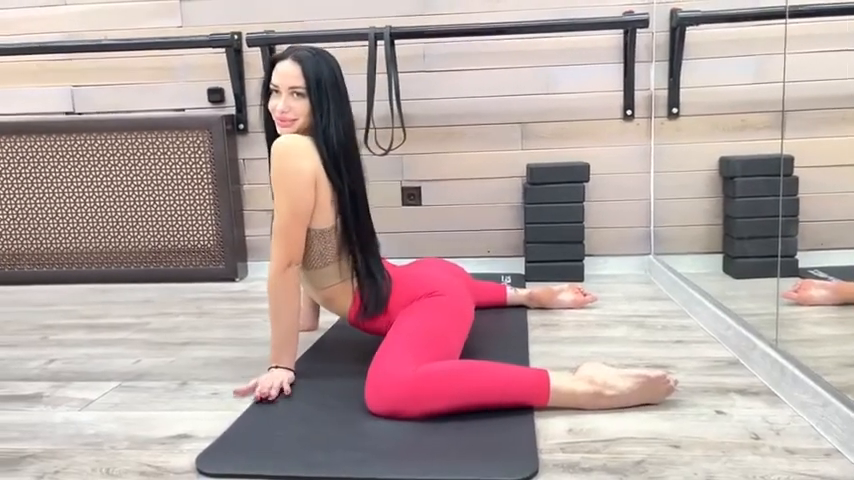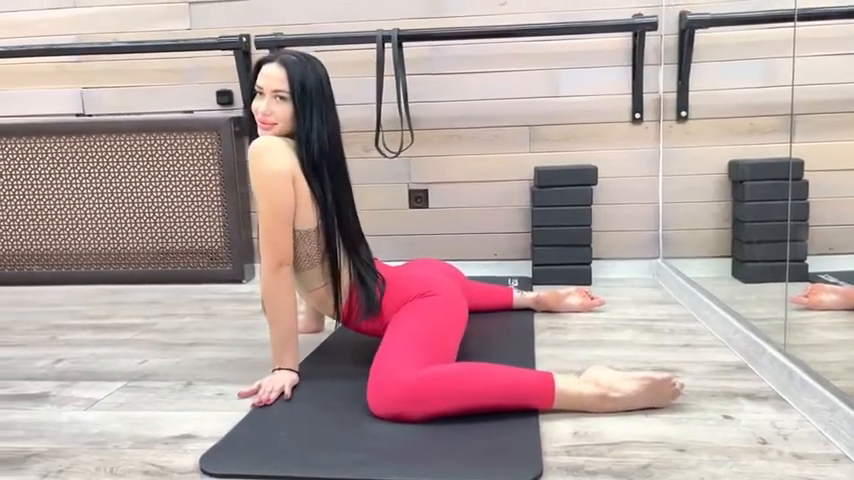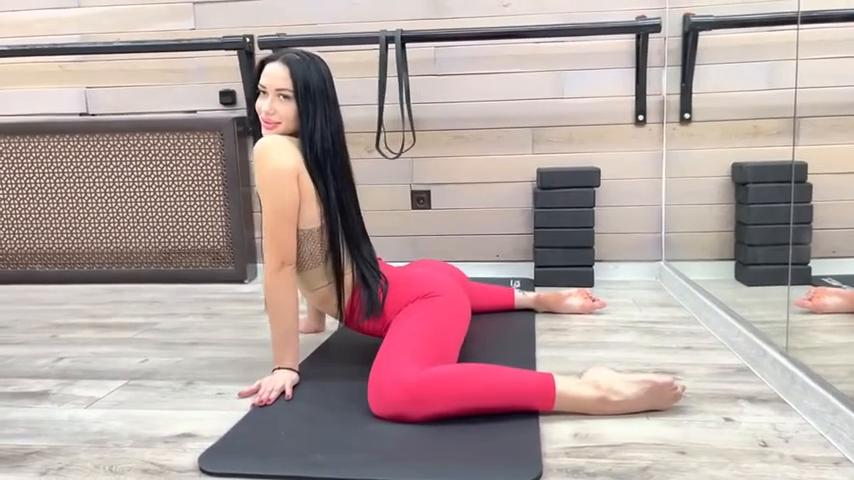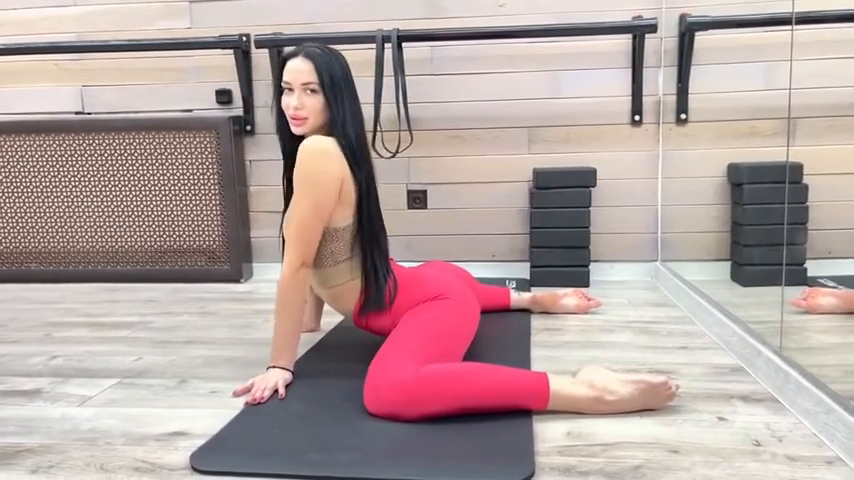
dt=0.5s
person 1, frame 1
left shoulder: (291, 150)
right shoulder: (321, 150)
left elbow: (286, 264)
right elbow: (315, 255)
left wrist: (281, 364)
right wrist: (308, 315)
left hip: (425, 298)
right hip: (417, 282)
left knee: (390, 392)
left ankle: (586, 386)
right ankle: (529, 295)
person 1, frame 2
left shoulder: (268, 153)
right shoulder: (307, 153)
left elbow: (277, 265)
left wrist: (285, 365)
right wrist: (316, 315)
left hip: (420, 296)
right hip: (413, 282)
left knee: (394, 394)
left ankle: (593, 389)
right ankle: (536, 298)
person 1, frame 3
left shoulder: (273, 152)
right shoulder: (312, 152)
left elbow: (281, 264)
left wrist: (285, 364)
right wrist: (316, 316)
left hip: (419, 297)
right hip: (414, 283)
left knee: (394, 393)
left ankle: (594, 391)
right ankle: (538, 299)
person 1, frame 4
left shoulder: (318, 153)
right shoulder: (333, 152)
left elbow: (296, 266)
right elbow: (320, 259)
left wrist: (281, 364)
right wrist: (311, 316)
left hip: (431, 299)
right hip: (420, 284)
left knee: (389, 392)
left ankle: (587, 389)
right ankle: (533, 298)
